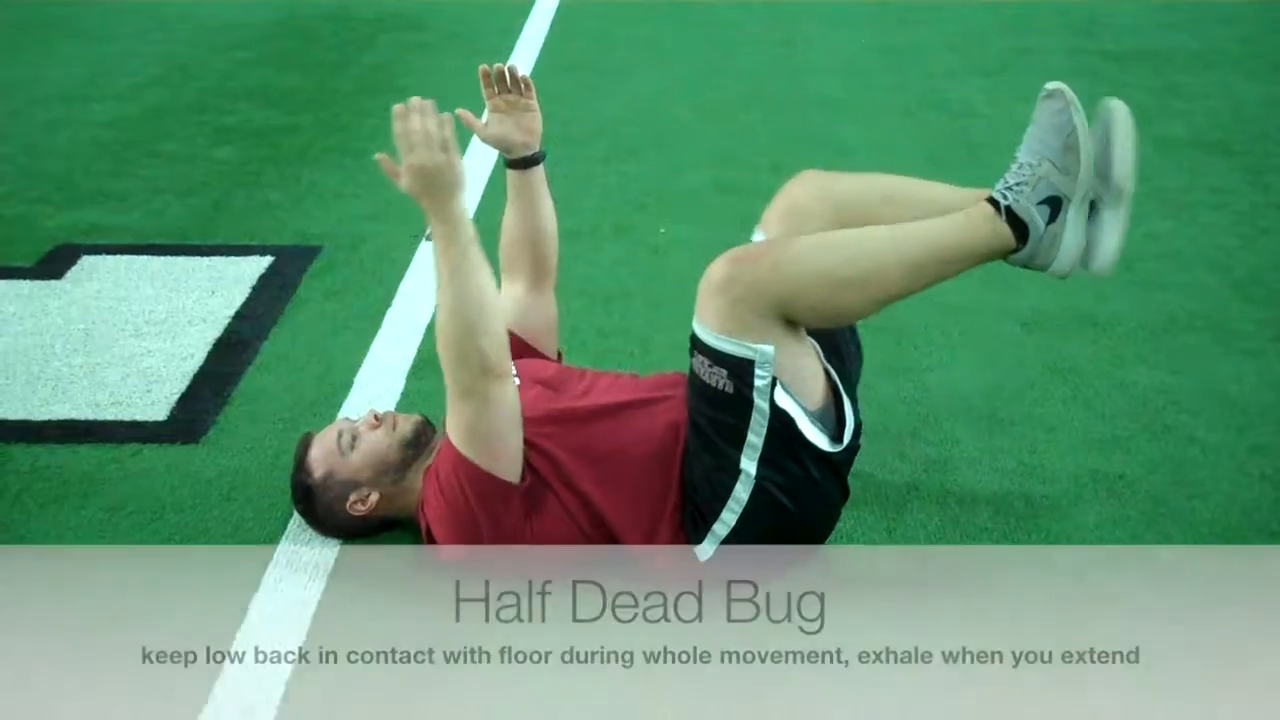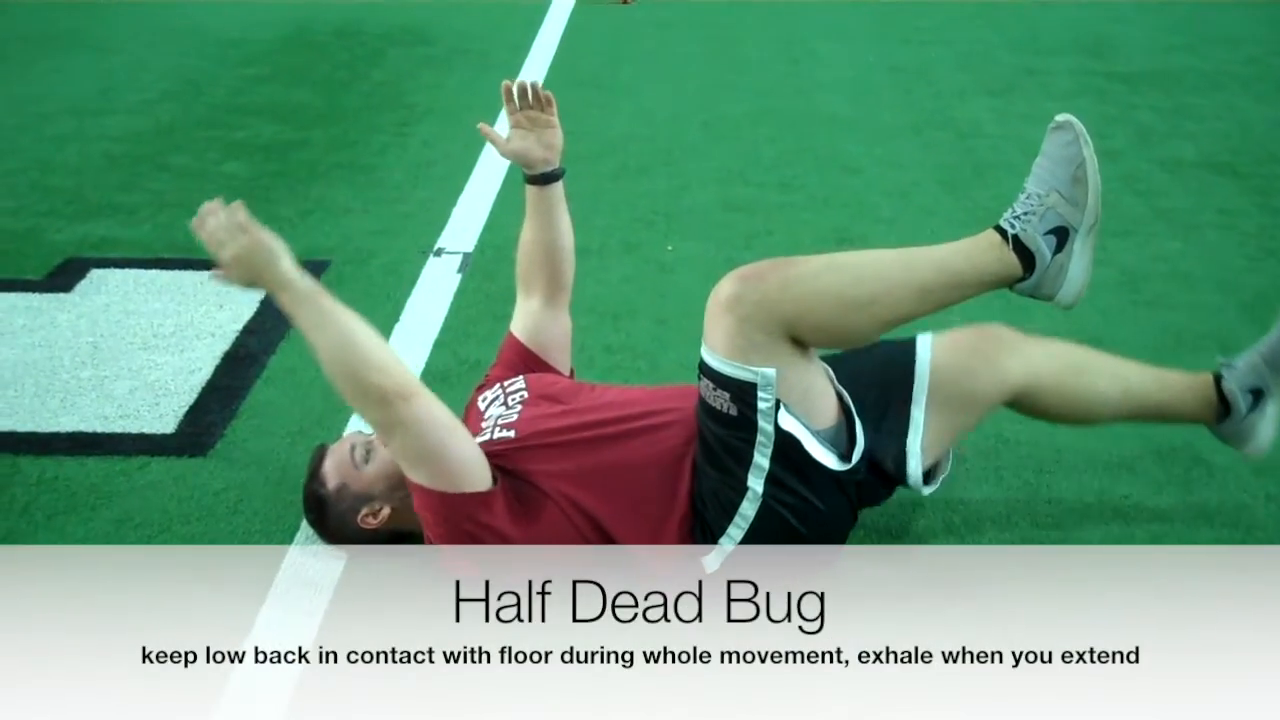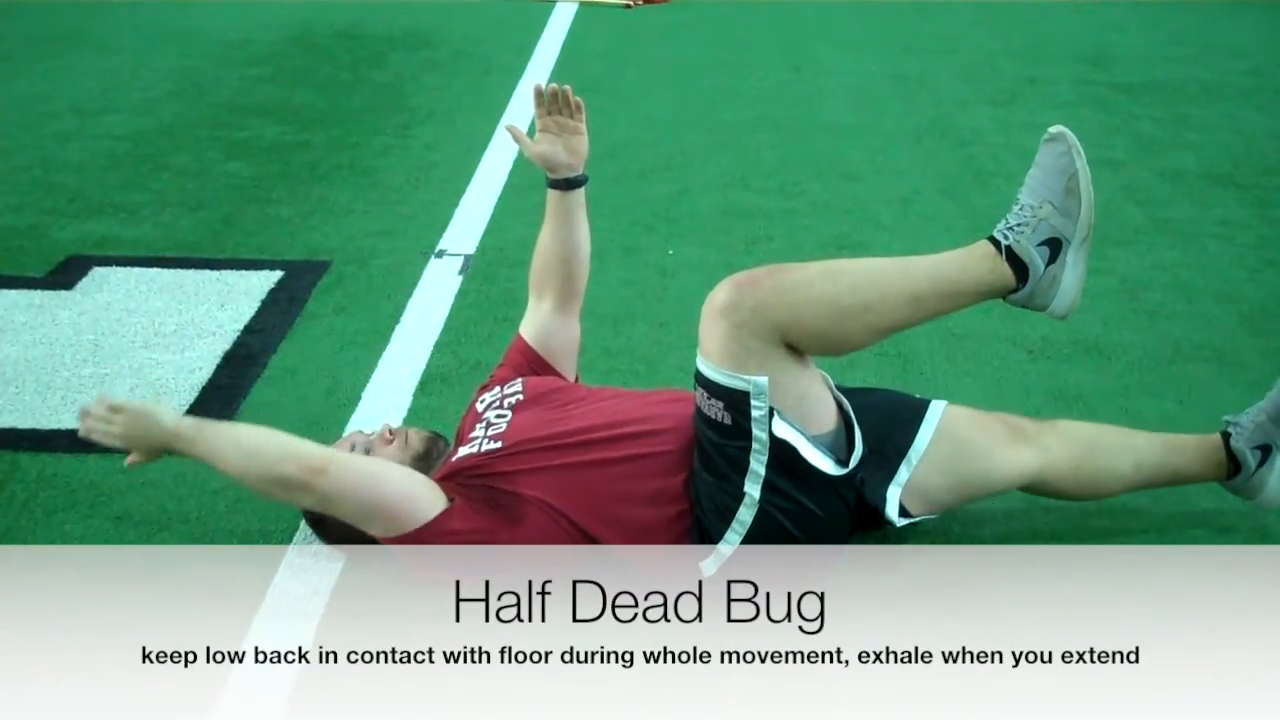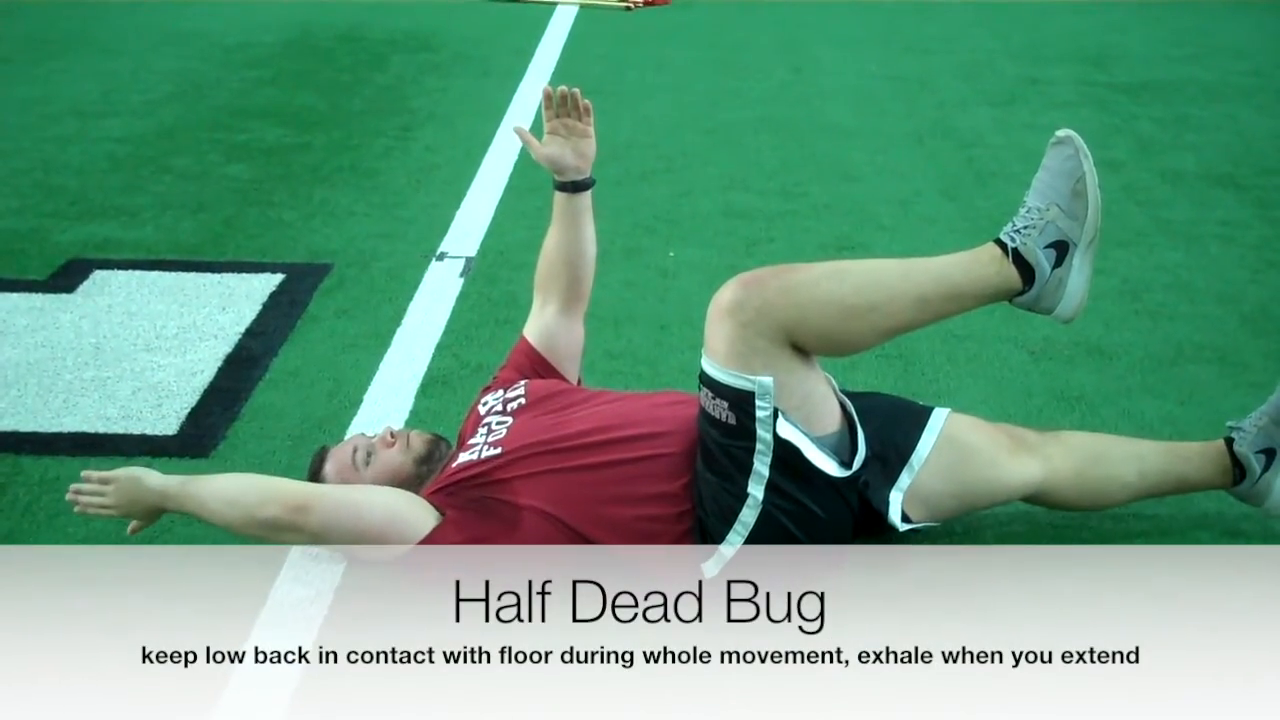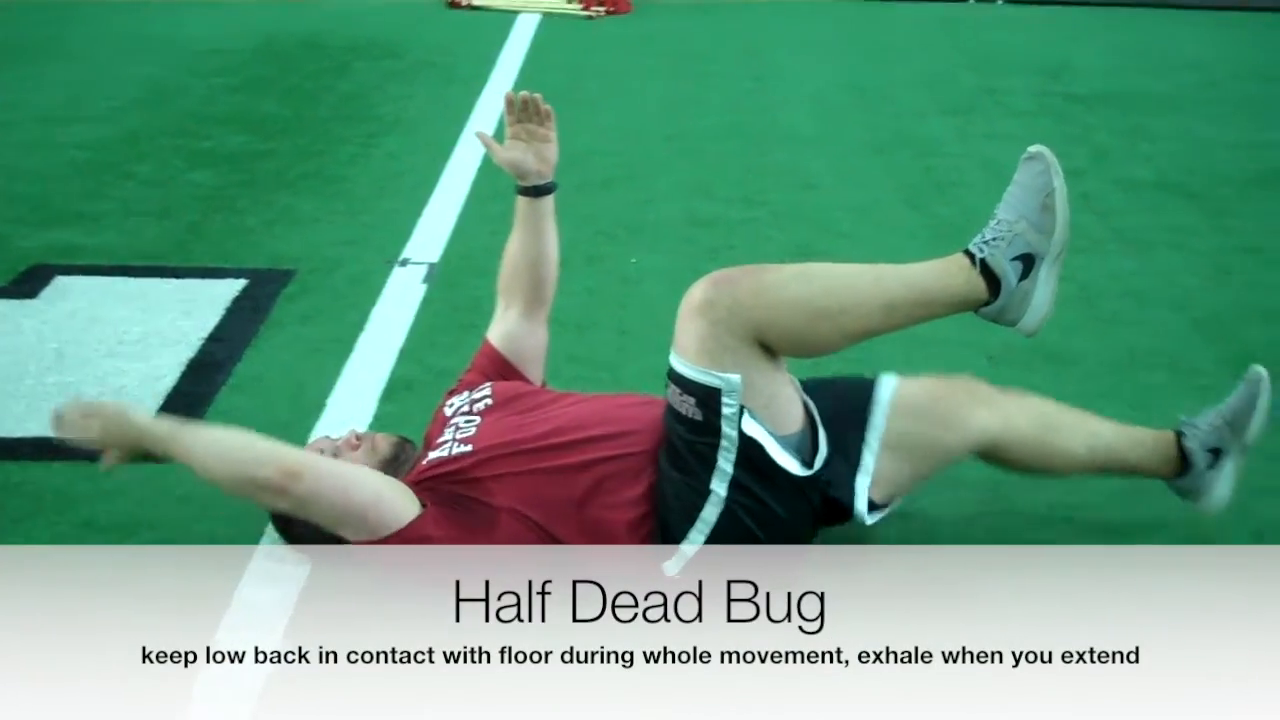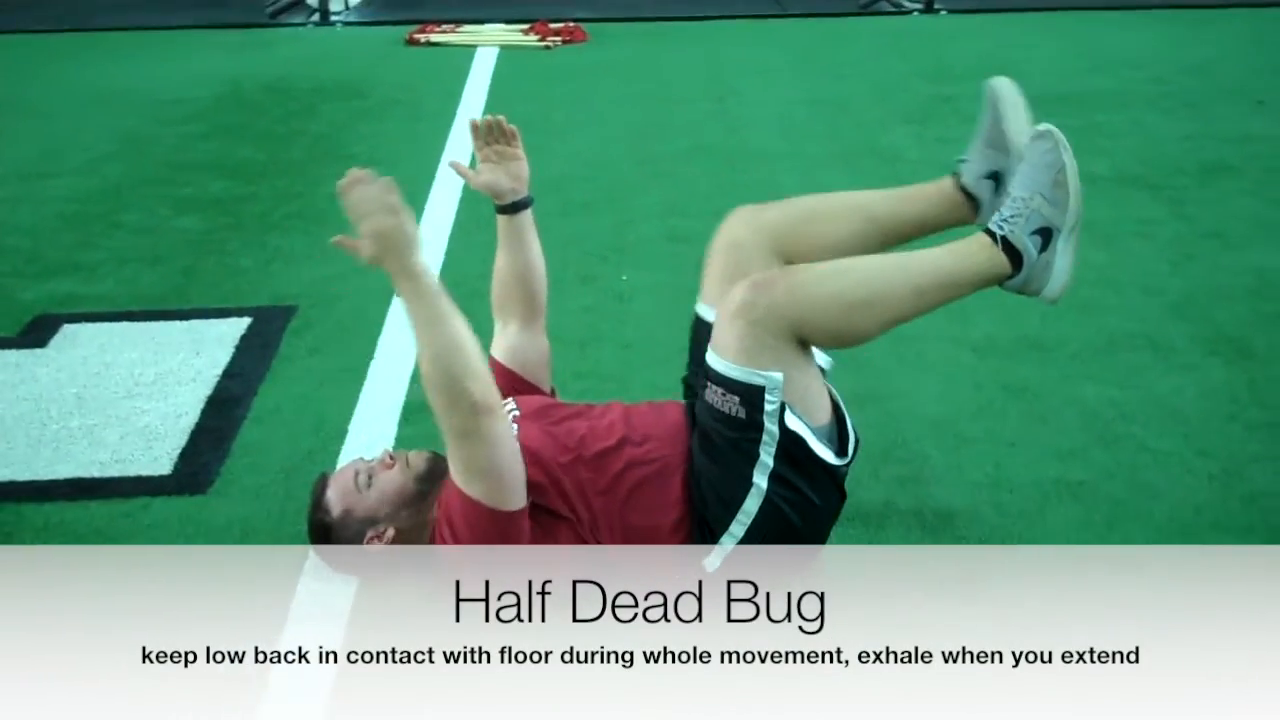
dt=0.7s
person 1, frame 1
left shoulder: (480, 411)
right shoulder: (462, 509)
left elbow: (531, 281)
right elbow: (482, 377)
left wrist: (523, 158)
right wrist: (446, 209)
left hip: (746, 427)
right hip: (750, 497)
left knee: (814, 198)
right knee: (742, 275)
left ankle: (1022, 216)
right ankle: (1017, 222)
person 1, frame 2
left shoulder: (501, 395)
right shoulder: (459, 517)
left elbow: (545, 293)
right elbow: (393, 395)
left wrist: (541, 175)
right wrist: (279, 272)
left hip: (775, 448)
right hip: (751, 513)
left knee: (1000, 353)
right knee: (746, 293)
right ankle: (1021, 248)
person 1, frame 3
left shoulder: (504, 400)
right shoulder: (445, 518)
left elbow: (558, 295)
right elbow: (310, 476)
left wrist: (566, 178)
right wrist: (173, 427)
left hip: (779, 455)
right hip: (743, 513)
left knee: (1022, 444)
right knee: (742, 301)
right ankle: (1015, 259)
person 1, frame 4
left shoulder: (510, 398)
right shoulder: (447, 522)
left elbow: (564, 299)
right elbow: (296, 510)
left wrist: (572, 180)
right wrist: (163, 485)
left hip: (782, 456)
right hip: (747, 513)
left knee: (1024, 452)
right knee: (748, 300)
right ankle: (1025, 261)
person 1, frame 5
left shoulder: (476, 401)
right shoulder: (418, 520)
left elbow: (526, 303)
right elbow: (285, 478)
left wrist: (535, 186)
right wrist: (150, 431)
left hip: (735, 456)
right hip: (710, 519)
left knee: (962, 405)
right knee: (720, 299)
left ankle: (1180, 458)
right ankle: (989, 272)
person 1, frame 6
left shoulder: (485, 438)
right shoulder: (469, 537)
left elbow: (522, 323)
right elbow: (472, 416)
left wrist: (512, 205)
right wrist: (408, 273)
left hip: (707, 443)
right hip: (742, 513)
left knee: (748, 232)
right knee: (761, 302)
left ankle: (974, 192)
right ankle: (1012, 251)
